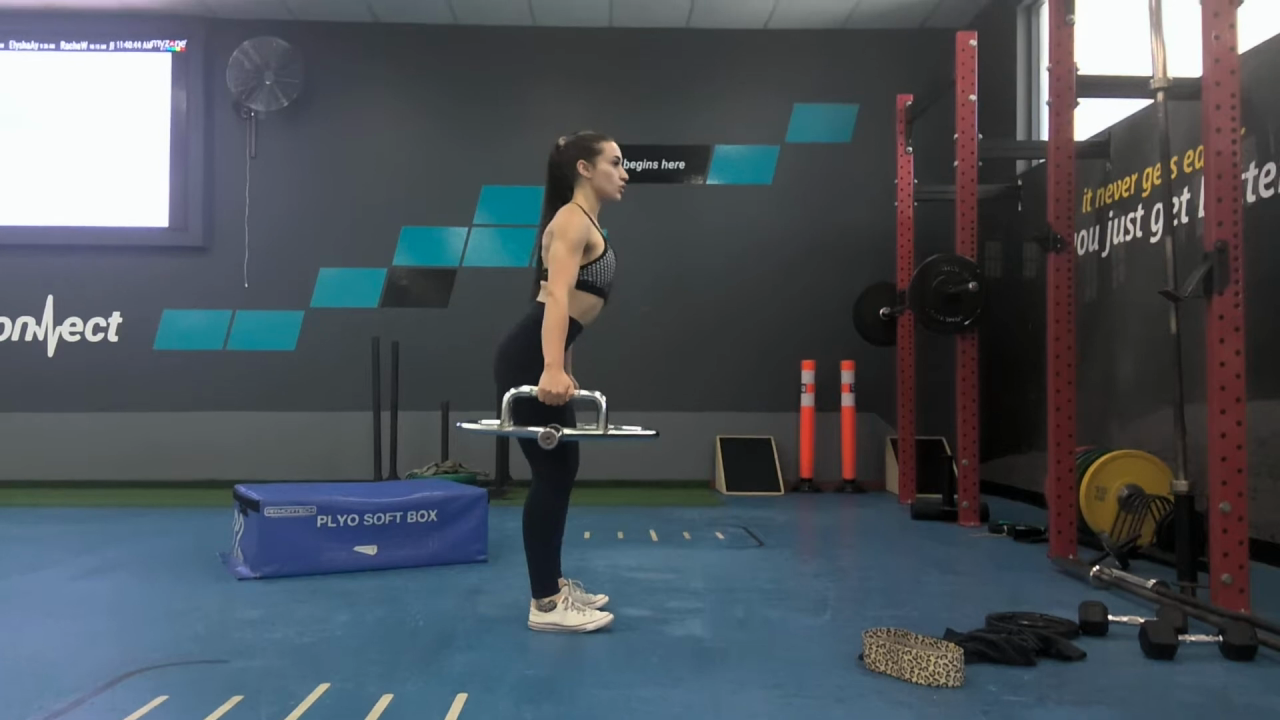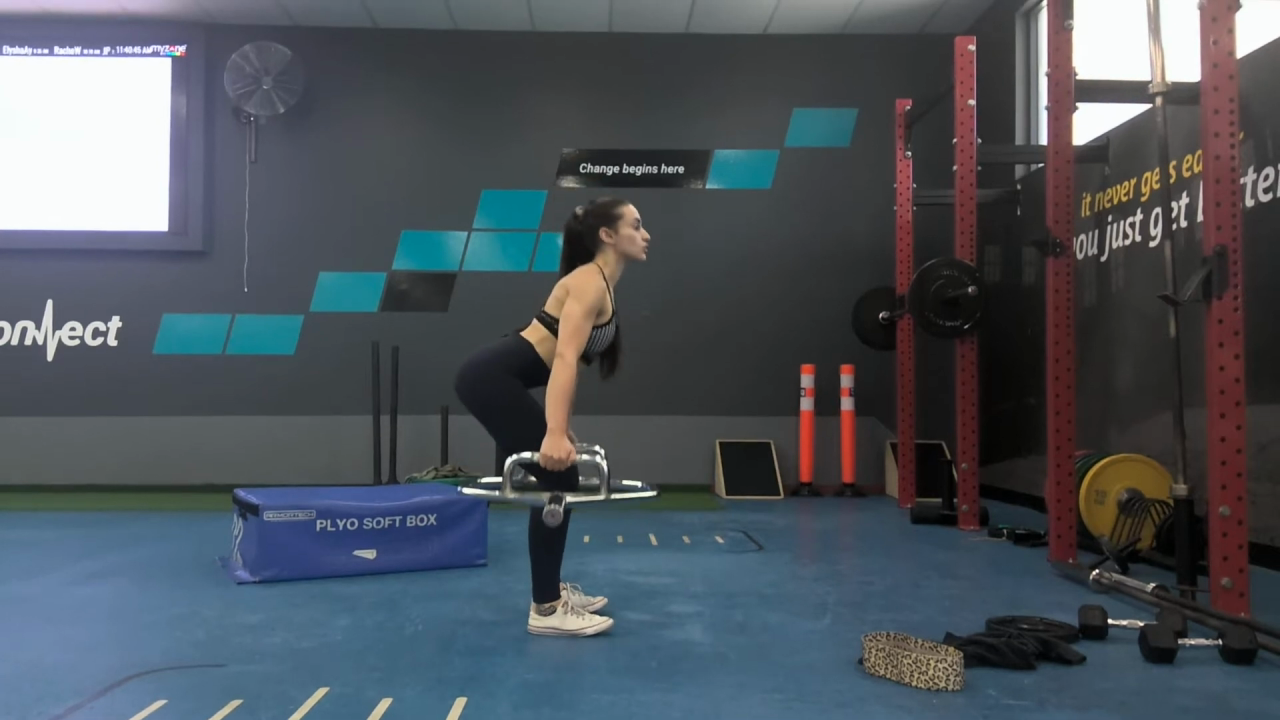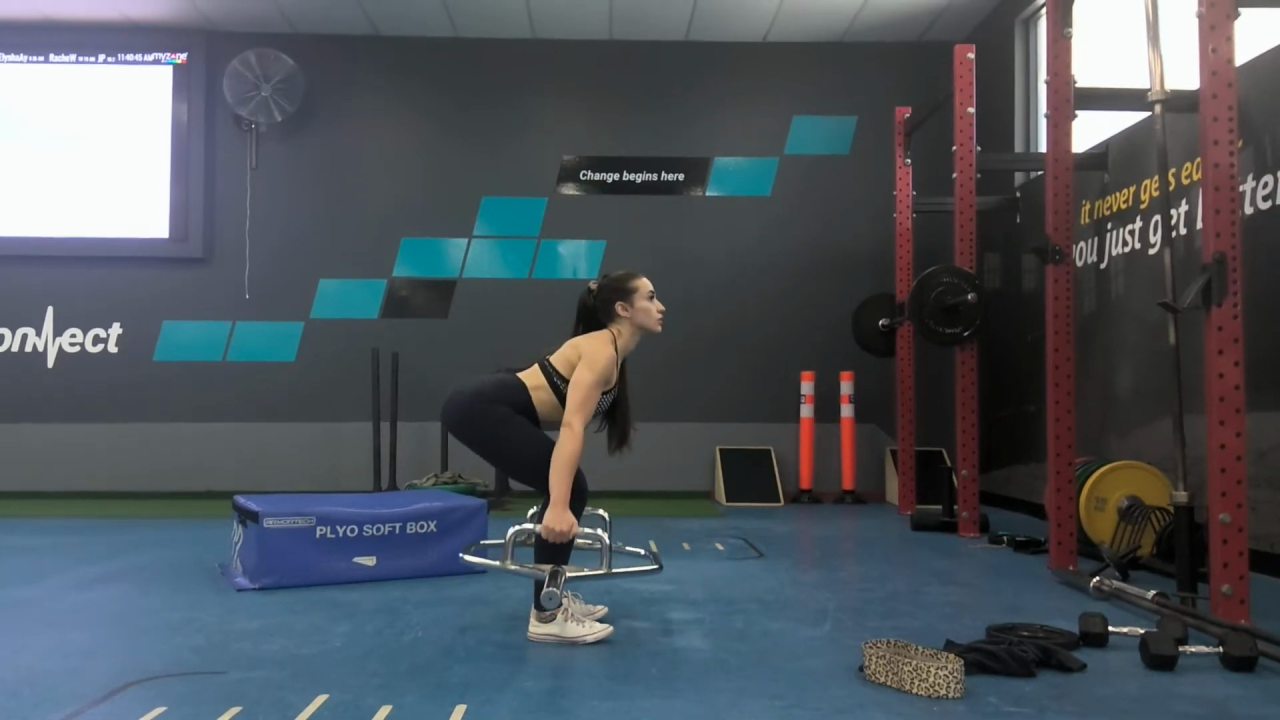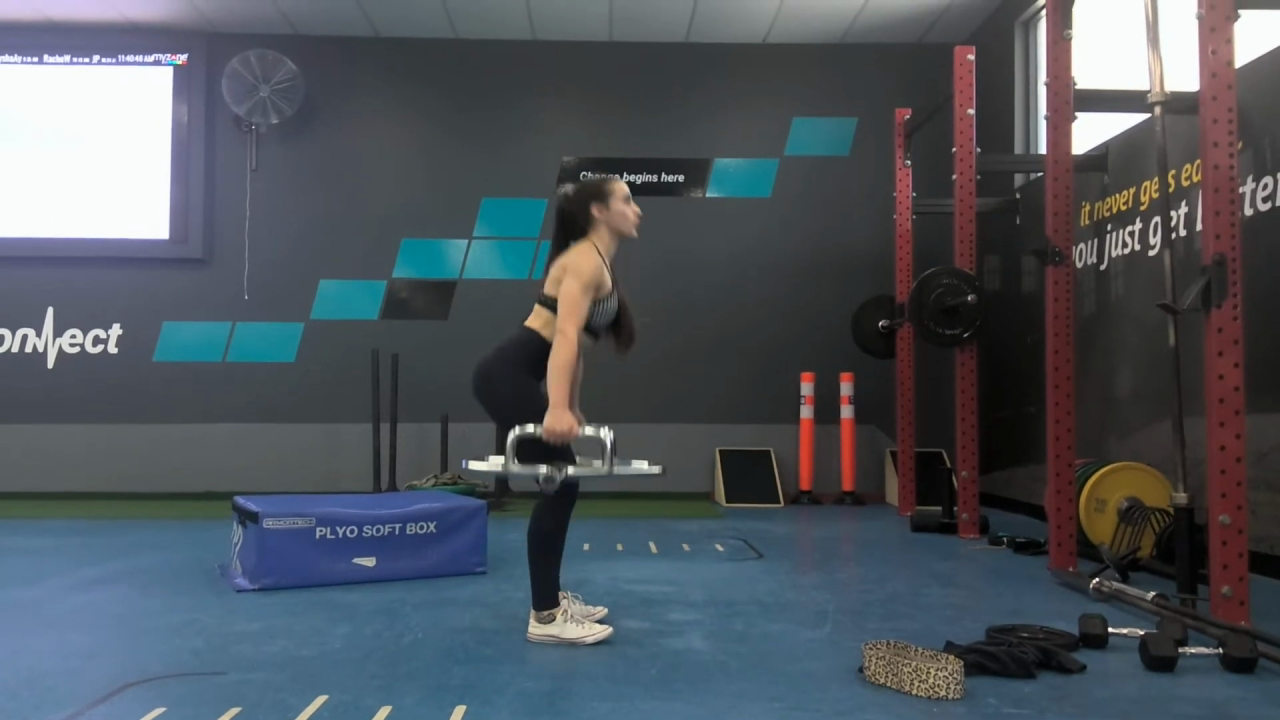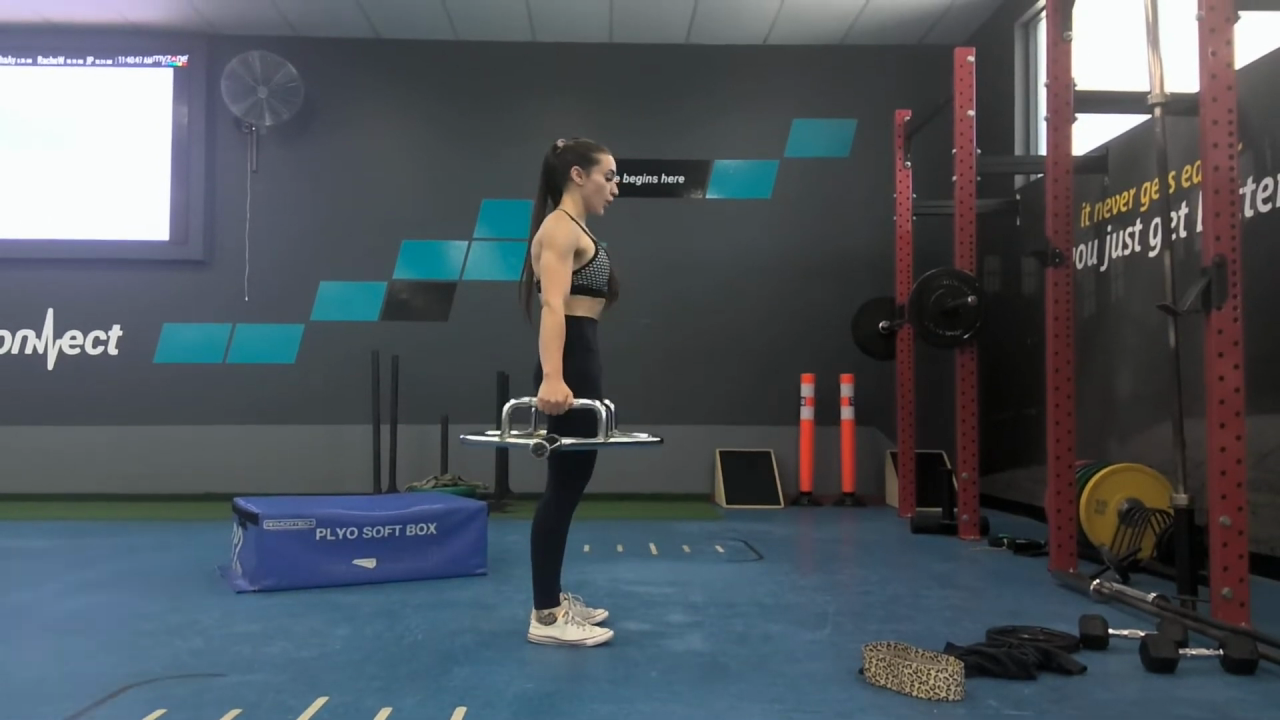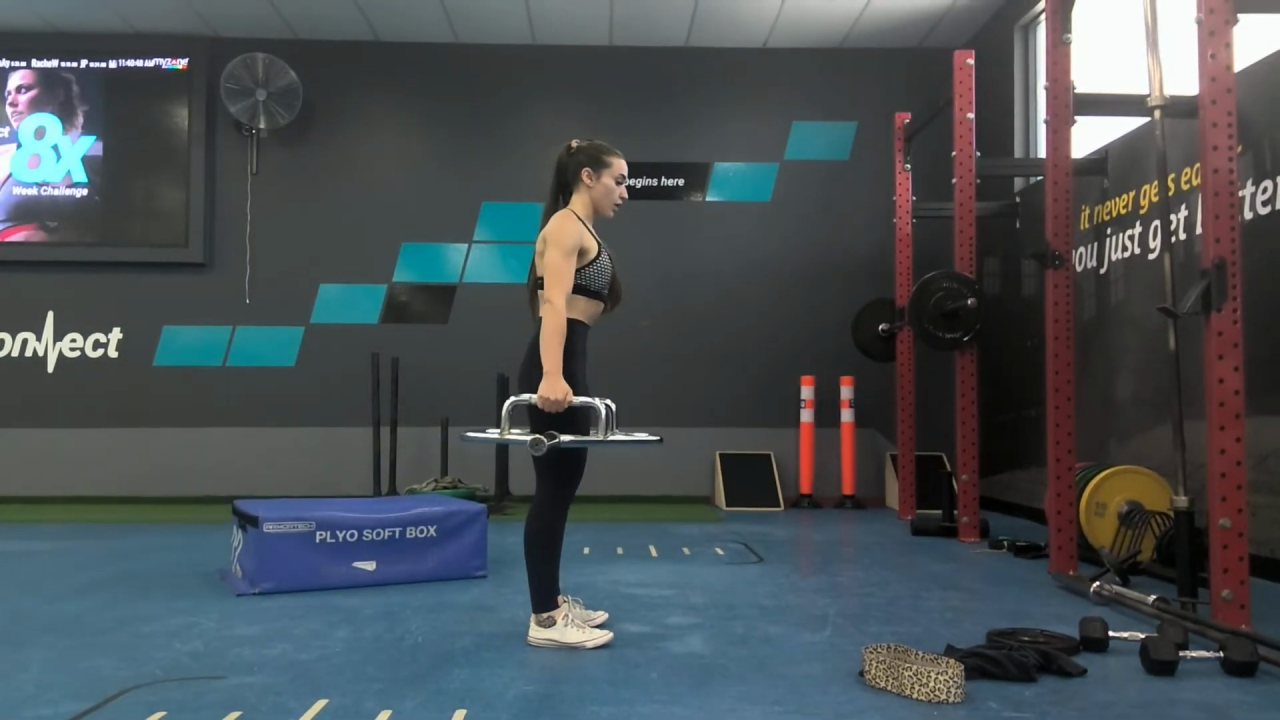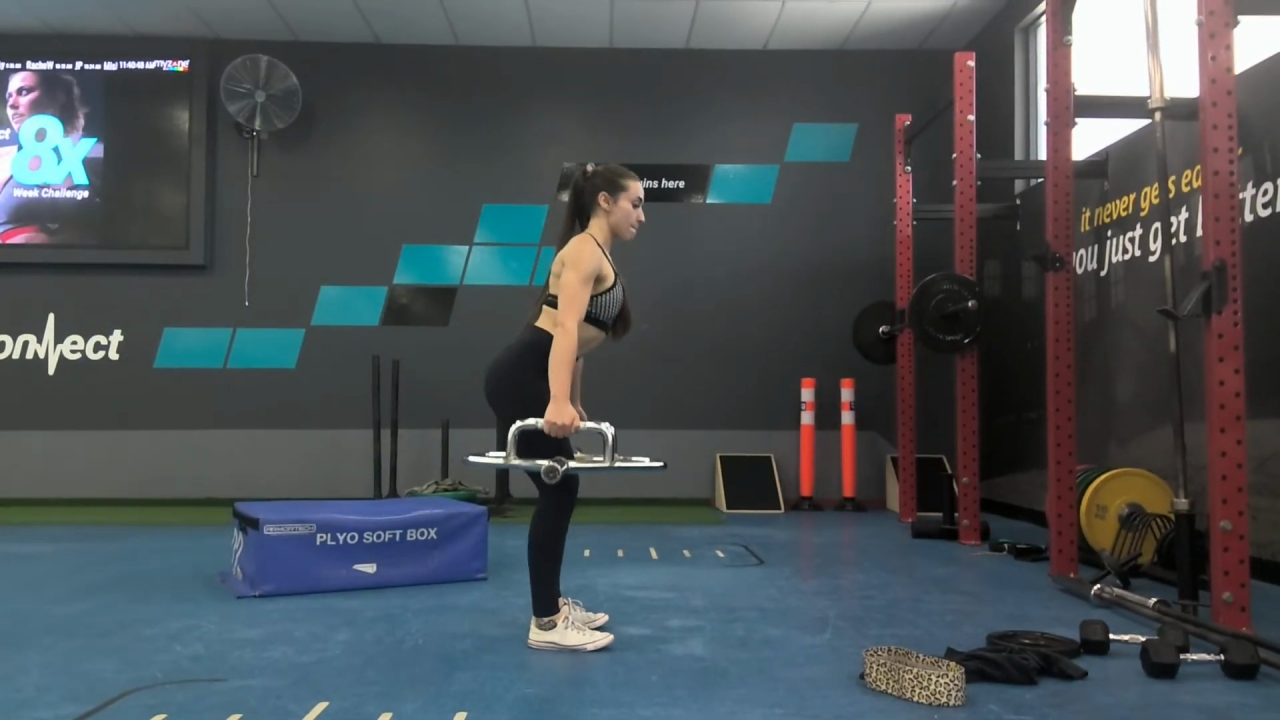
dt=0.7s
person 1, frame 1
left shoulder: (582, 222)
right shoulder: (572, 220)
right elbow: (556, 298)
left wrist: (559, 367)
right wrist: (553, 369)
left hip: (540, 355)
right hip: (530, 357)
left knee: (561, 469)
right knee: (552, 473)
left ankle: (553, 585)
right ankle: (546, 605)
person 1, frame 2
left shoulder: (600, 285)
right shoulder: (591, 282)
left elbow: (567, 359)
right elbow: (564, 358)
left wrist: (561, 427)
right wrist: (554, 434)
left hip: (494, 378)
right hip: (491, 380)
left knee: (560, 474)
right knee: (557, 476)
left ankle: (551, 589)
right ankle: (546, 610)
person 1, frame 3
left shoulder: (609, 351)
right shoulder: (602, 351)
left elbow: (571, 424)
right elbow: (572, 428)
left wrist: (563, 497)
right wrist: (558, 507)
left hip: (485, 406)
right hip: (478, 410)
left knee: (568, 490)
right knee: (569, 495)
right ankle: (547, 616)
person 1, frame 4
left shoulder: (596, 262)
right shoulder: (585, 261)
left elbow: (571, 344)
right elbow: (564, 337)
left wrist: (572, 410)
right wrist: (557, 412)
left hip: (518, 376)
right hip: (509, 376)
left knee: (561, 487)
right knee: (558, 489)
left ankle: (551, 598)
right ankle: (545, 618)
person 1, frame 5
left shoulder: (572, 228)
right shoulder: (561, 227)
right elbow: (553, 307)
right wrist: (553, 379)
left hip: (579, 362)
right hip: (571, 362)
left knee: (569, 485)
right knee: (564, 486)
left ankle: (553, 600)
right ankle: (546, 617)
person 1, frame 6
left shoulder: (580, 230)
right shoulder: (566, 226)
right elbow: (554, 306)
right wrist: (551, 377)
left hip: (566, 366)
right hip: (554, 369)
left knee: (562, 486)
right knee: (554, 488)
left ankle: (552, 602)
right ankle: (545, 620)
person 1, frame 7
left shoulder: (595, 254)
right shoulder: (586, 251)
left elbow: (576, 338)
right elbow: (565, 330)
left wrist: (573, 402)
right wrist: (558, 402)
left hip: (528, 377)
right hip: (520, 377)
left knee: (561, 489)
right knee: (557, 492)
left ankle: (552, 604)
right ankle: (546, 624)
